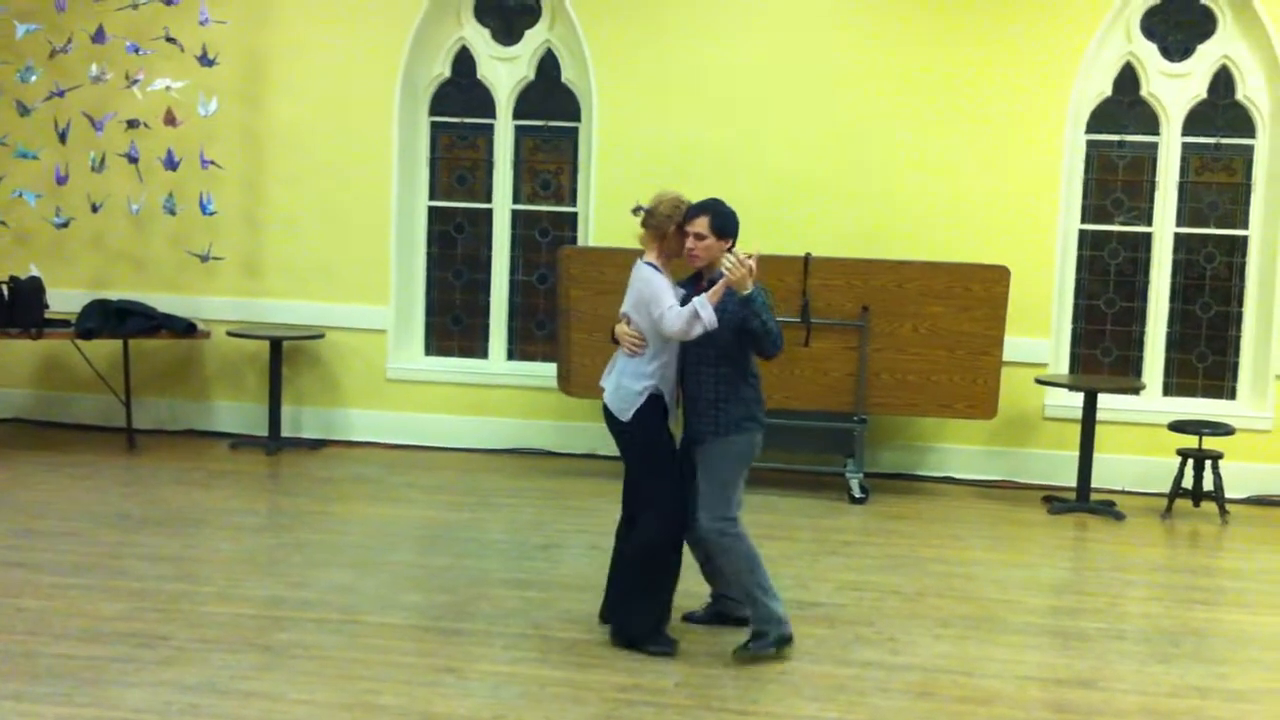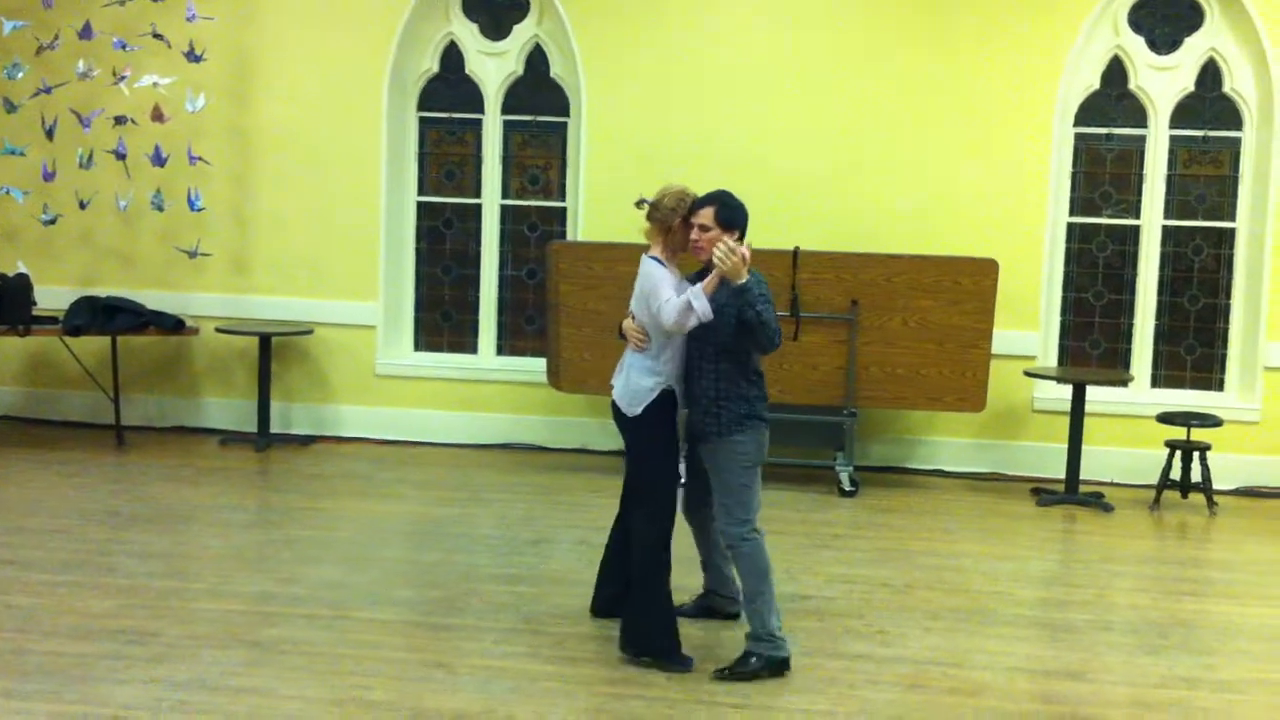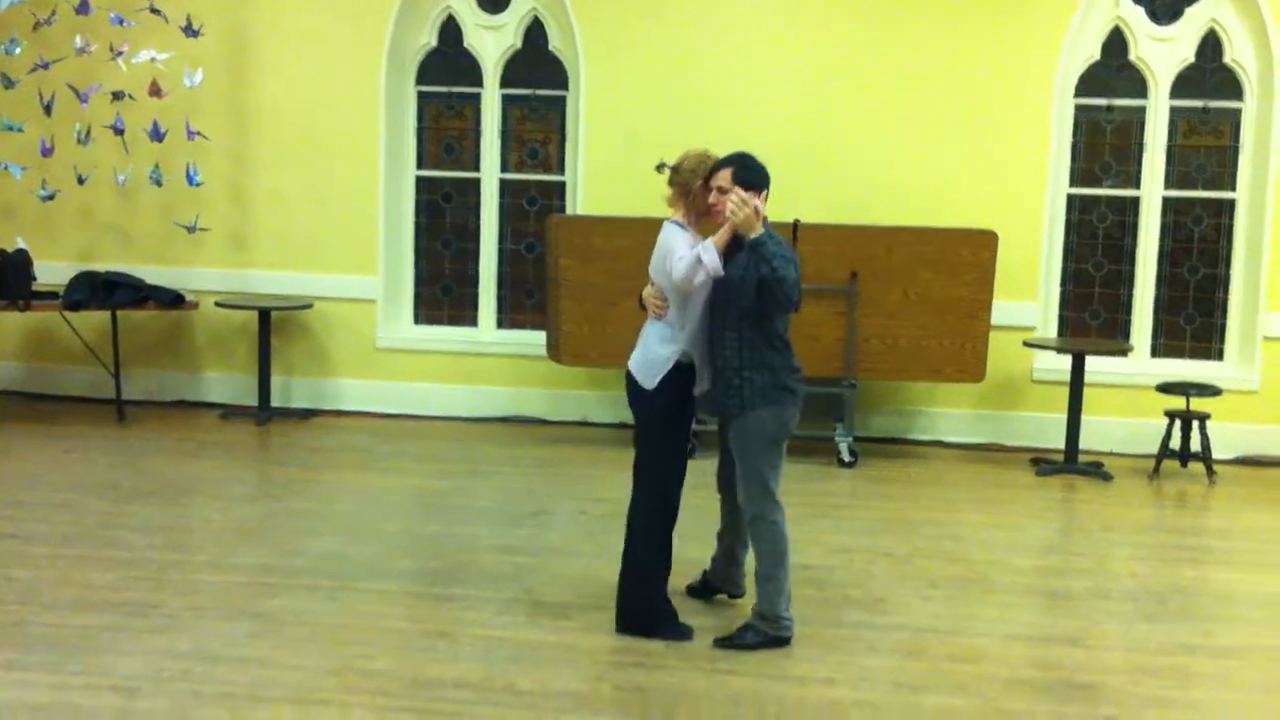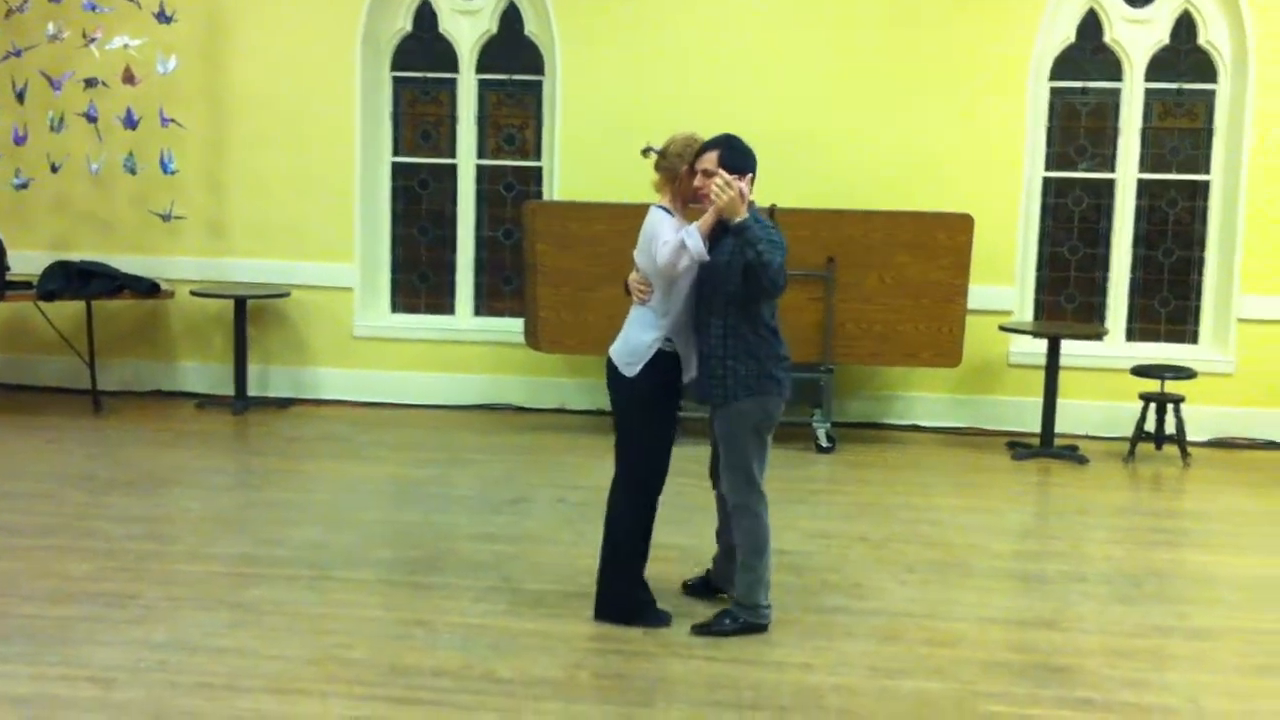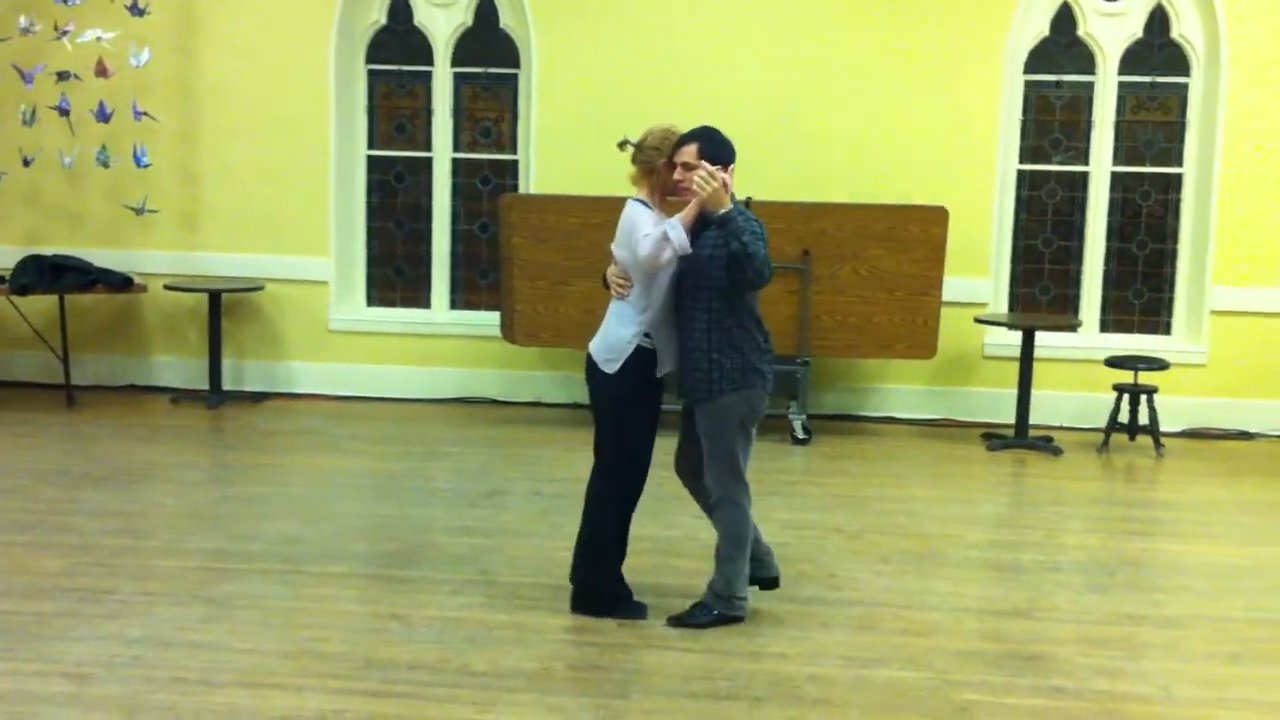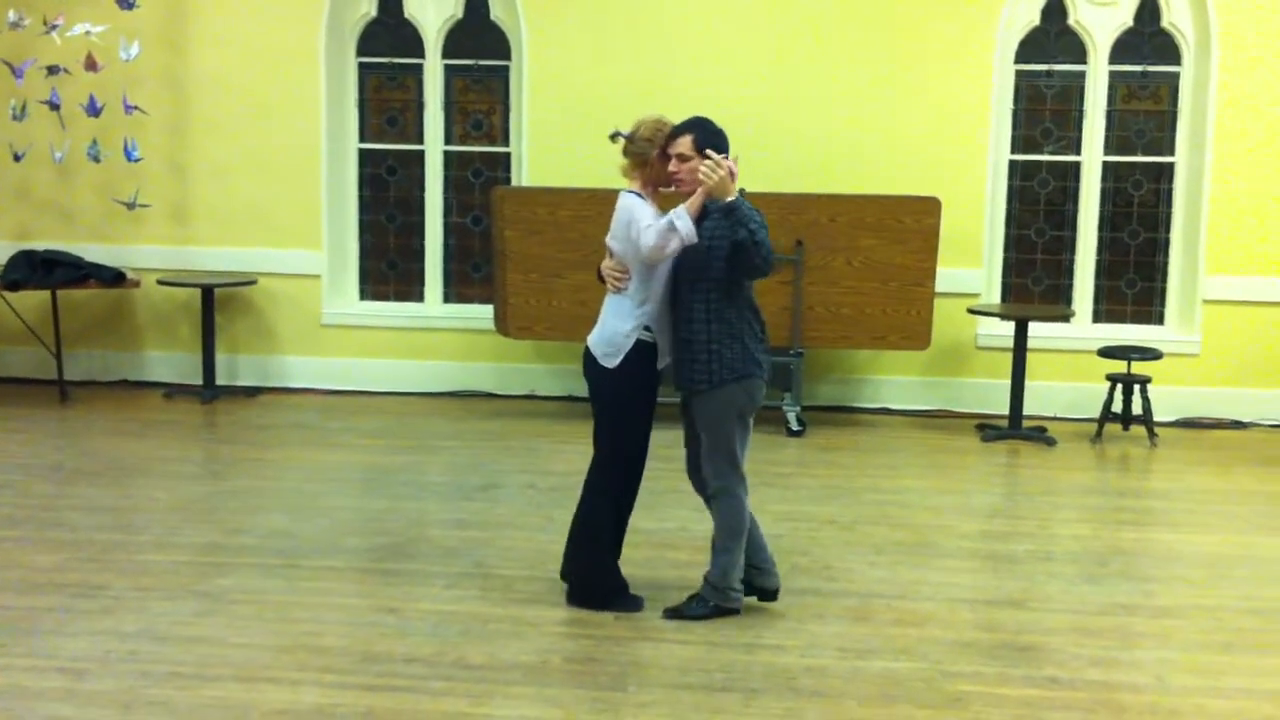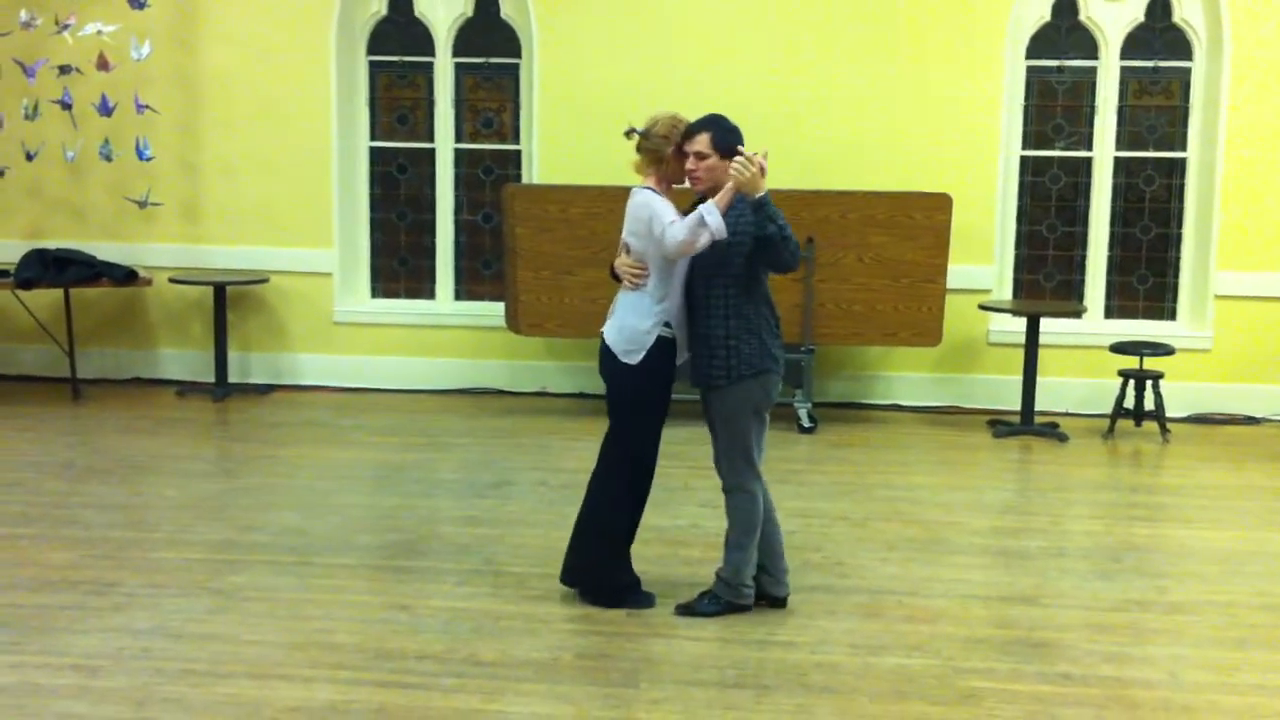
dt=0.3s
person 1, frame 1
left shoulder: (744, 294)
right shoulder: (684, 290)
left elbow: (771, 348)
right elbow: (650, 327)
left wrist: (747, 292)
right wrist: (622, 330)
left hip: (733, 425)
right hip: (698, 424)
left knee: (718, 521)
right knee: (687, 515)
left ankle: (771, 622)
right ankle: (730, 602)
person 1, frame 2
left shoulder: (748, 286)
right shoulder: (698, 283)
left elbow: (768, 341)
left wrist: (740, 281)
right wrist: (631, 325)
left hip: (738, 427)
right hip: (704, 423)
left knee: (739, 530)
right knee: (698, 511)
left ankle: (769, 646)
right ankle: (721, 596)
person 1, frame 3
left shoulder: (770, 249)
right shoulder: (724, 250)
left elbow: (787, 298)
left wrist: (756, 234)
right wrist: (652, 294)
left hip: (765, 398)
right hip: (736, 395)
left knee: (760, 506)
right knee: (731, 491)
left ankle: (774, 621)
right ankle: (725, 574)
person 1, frame 4
left shoulder: (759, 233)
right shoulder: (714, 234)
left elbow: (772, 283)
left wrist: (739, 218)
right wrist: (638, 279)
left hip: (752, 384)
right hip: (726, 381)
left knee: (743, 493)
right knee: (727, 483)
left ankle: (750, 607)
right ankle: (728, 573)
person 1, frame 5
left shoulder: (741, 225)
right shoulder: (692, 227)
left elbow: (757, 274)
left wrist: (723, 211)
right wrist: (617, 273)
left hip: (734, 377)
right hip: (704, 375)
left knee: (726, 485)
right knee: (693, 469)
left ankle: (728, 598)
right ankle: (758, 562)
person 1, frame 6
left shoulder: (734, 216)
left elbow: (762, 264)
left wrist: (730, 199)
right wrist: (610, 266)
left hip: (731, 369)
right hip: (697, 369)
left knee: (722, 480)
right knee: (704, 475)
left ankle: (723, 591)
right ankle: (759, 573)
person 1, frame 7
left shoulder: (749, 214)
right shoulder: (694, 216)
left elbow: (788, 259)
right elbow: (658, 264)
left wrist: (759, 195)
right wrist: (623, 263)
left hip: (747, 364)
right hip: (714, 365)
left knee: (739, 476)
right knee: (739, 474)
left ankle: (735, 587)
right ankle: (771, 581)
person 2, frame 1
left shoulder: (651, 273)
right shoulder: (651, 278)
right elbow: (677, 325)
right wrist: (724, 285)
left hip: (639, 402)
right hip: (637, 405)
left knee: (644, 506)
right knee: (667, 508)
left ankle: (626, 609)
right ankle: (638, 622)
person 2, frame 2
left shoulder: (662, 269)
right shoulder: (656, 272)
right elbow: (675, 318)
right wrist: (717, 277)
left hip: (649, 401)
right hip: (647, 403)
left knee: (641, 502)
right knee: (655, 513)
left ankle: (613, 596)
right ankle: (649, 637)
person 2, frame 3
left shoulder: (685, 234)
right shoulder: (675, 236)
right elbow: (686, 275)
right wrist: (730, 229)
left hip: (671, 373)
right hip: (661, 376)
left knee: (659, 479)
right knee: (659, 487)
left ankle: (639, 578)
right ankle: (644, 611)
person 2, frame 4
left shoulder: (673, 220)
right shoulder: (662, 221)
right elbow: (672, 260)
right wrist: (715, 213)
left hip: (659, 364)
right hip: (642, 367)
left knee: (646, 477)
right knee: (637, 478)
left ankle: (623, 589)
right ankle: (622, 600)
person 2, frame 5
left shoulder: (650, 214)
right shoulder: (639, 215)
right elbow: (654, 254)
right wrist: (698, 203)
left hip: (639, 361)
right hip: (622, 362)
left knee: (628, 471)
right knee: (616, 473)
left ankle: (594, 578)
right ankle: (598, 592)
person 2, frame 6
left shoulder: (638, 205)
right shoulder: (635, 208)
right elbow: (656, 245)
right wrist: (703, 193)
left hip: (629, 352)
right hip: (623, 355)
left knee: (618, 464)
right knee: (617, 467)
left ankle: (586, 569)
right ankle: (596, 585)
person 2, frame 7
left shoulder: (647, 201)
right shoulder: (651, 204)
right elbow: (682, 240)
right wrist: (732, 188)
left hip: (635, 347)
right hip: (640, 351)
left knee: (622, 460)
right knee: (630, 464)
left ankle: (588, 568)
right ankle: (607, 581)
